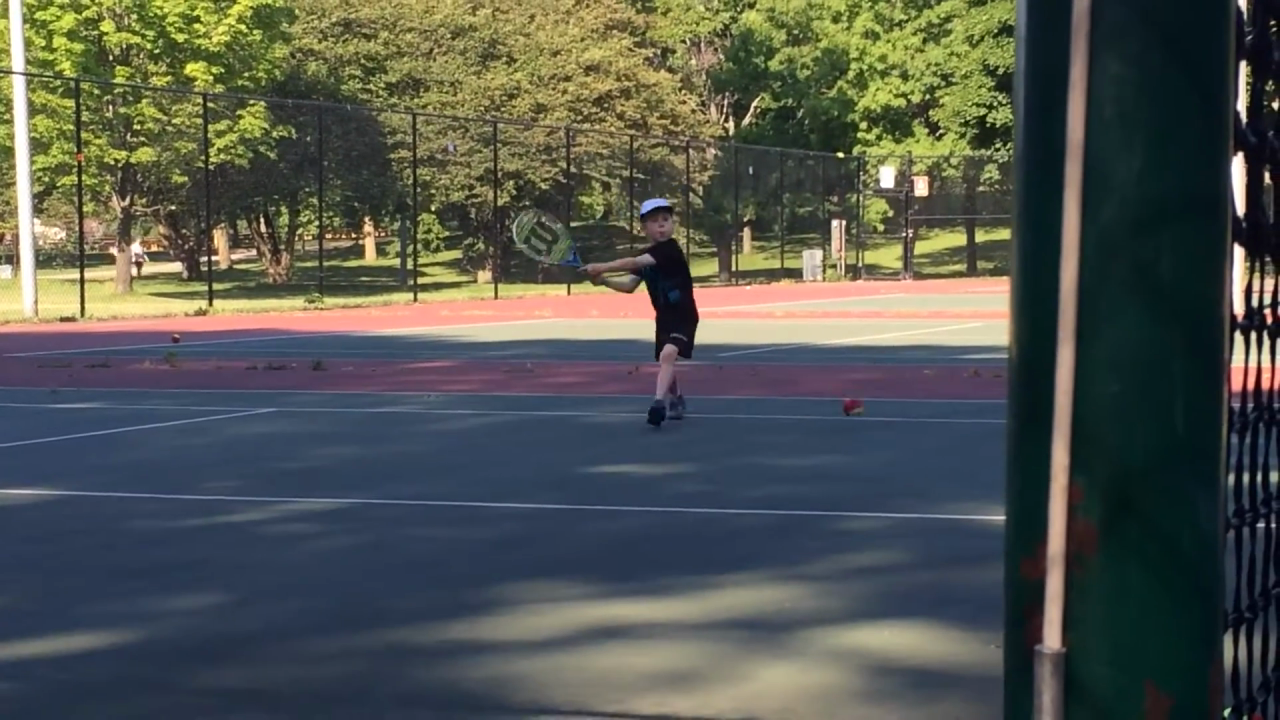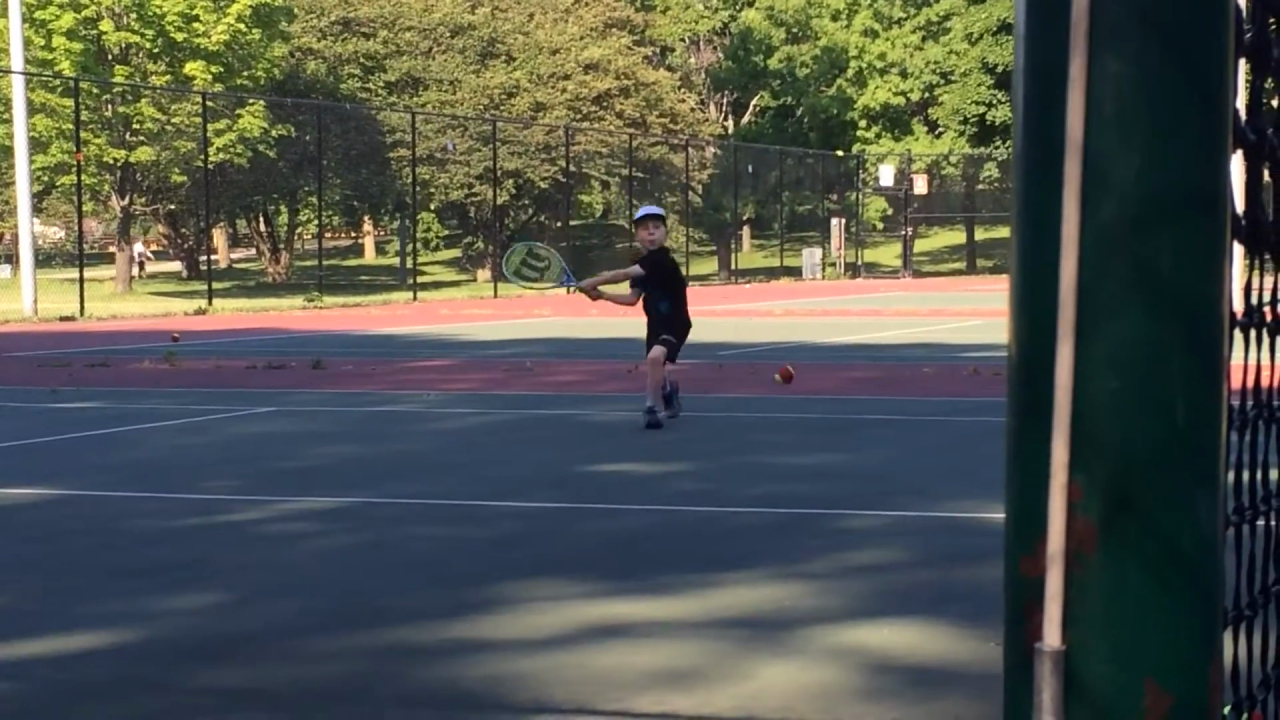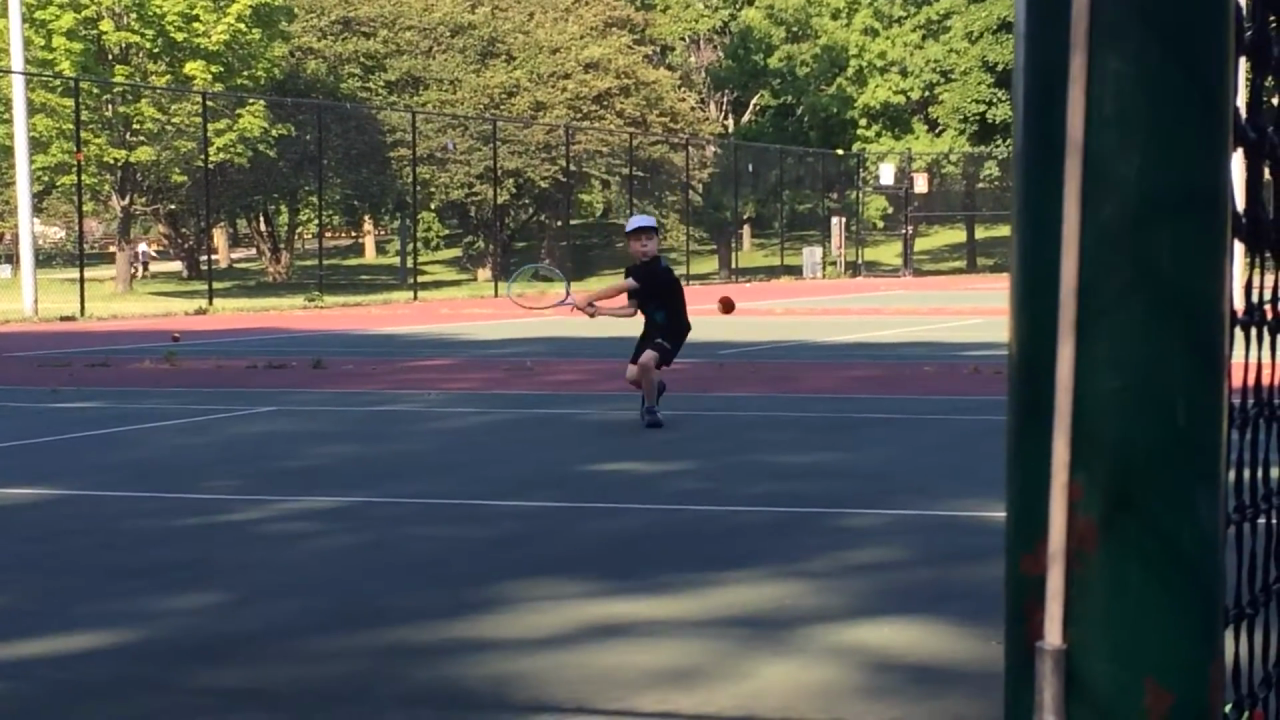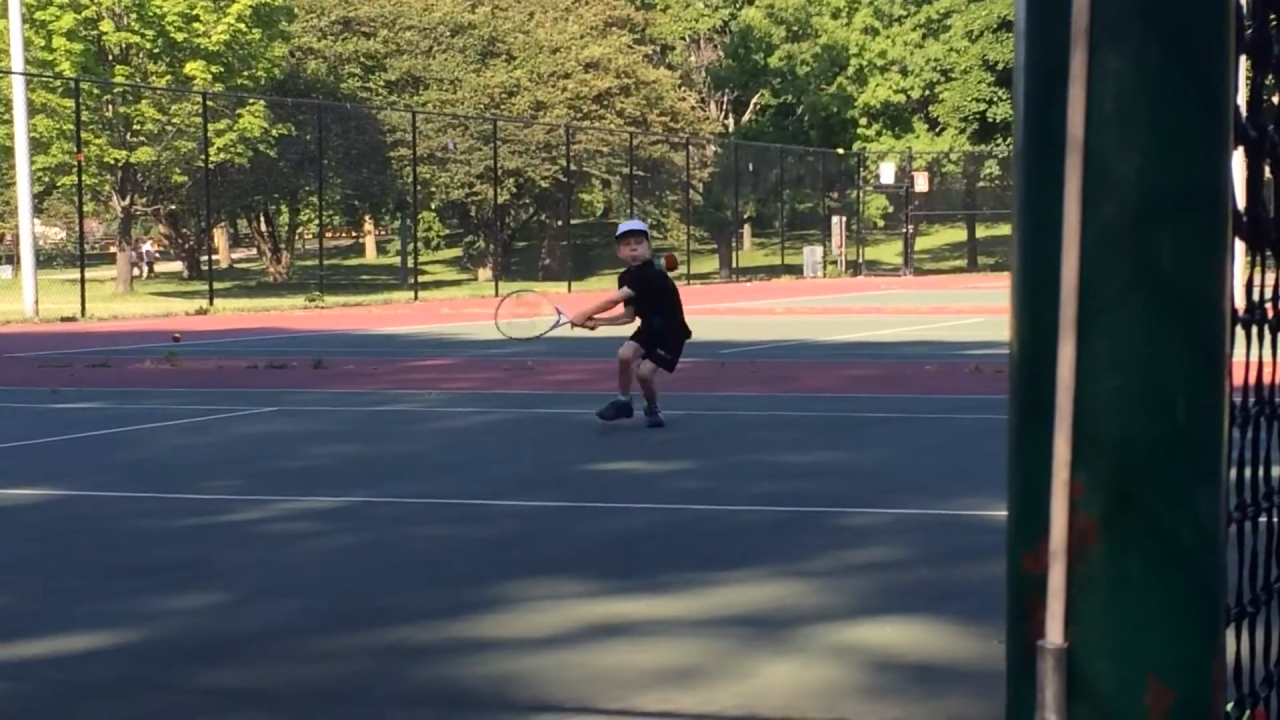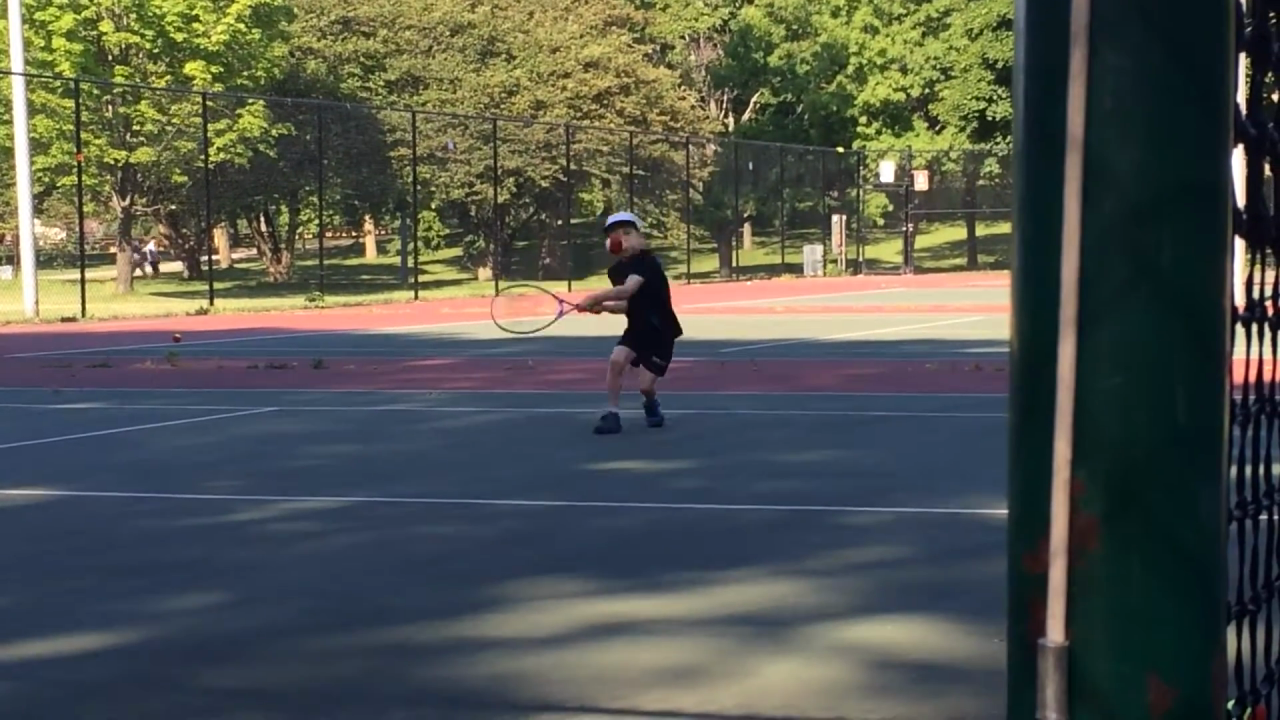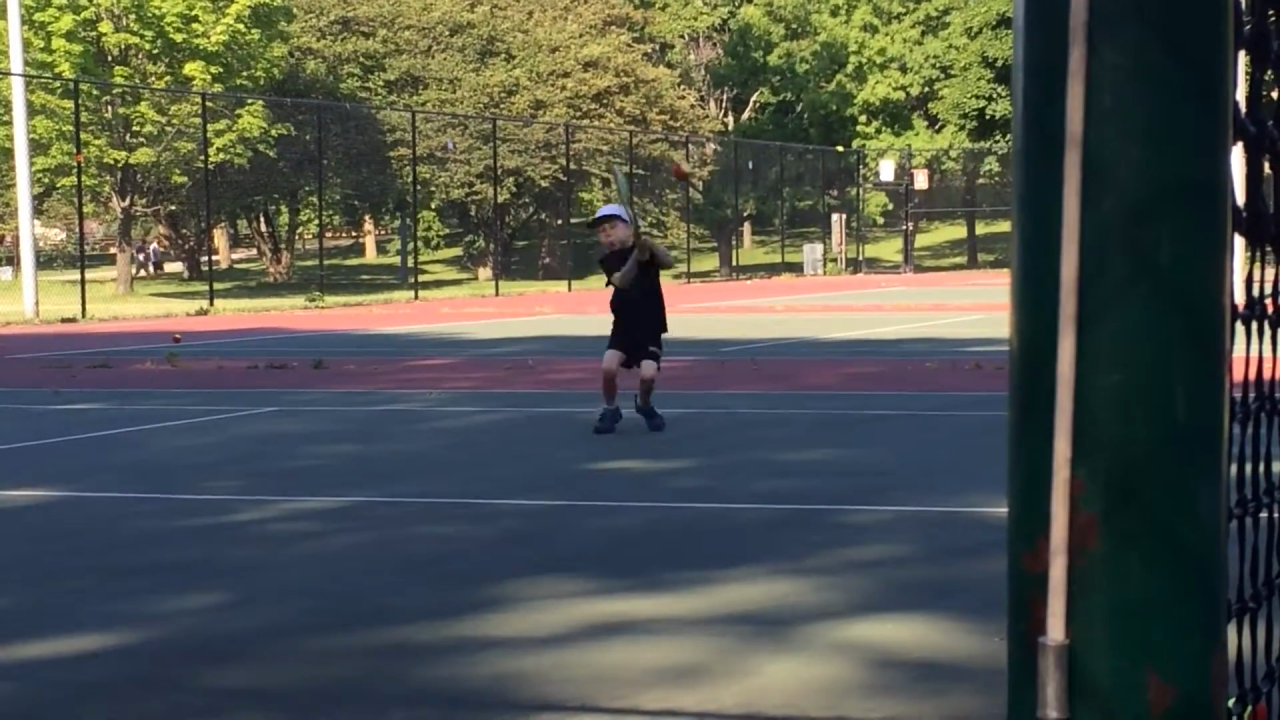
dt=0.1s
person 1, frame 1
left shoulder: (671, 248)
right shoulder: (648, 255)
left elbow: (633, 264)
right elbow: (629, 285)
left wrist: (601, 268)
right wrist: (604, 278)
left hip: (683, 315)
right hip: (664, 317)
left knee: (668, 355)
right knee: (665, 364)
left ankle: (660, 402)
right ankle: (676, 399)
person 1, frame 2
left shoulder: (661, 258)
right shoulder: (642, 264)
left elbow: (624, 275)
right elbow: (632, 299)
left wrist: (593, 283)
right wrist: (601, 294)
left hip: (675, 323)
right hip: (655, 323)
left knee: (654, 358)
right knee: (656, 366)
left ankle: (652, 408)
right ankle: (668, 389)
person 1, frame 3
left shoulder: (656, 269)
right shoulder: (634, 270)
left elbow: (619, 289)
right elbow: (631, 309)
left wrist: (588, 299)
right wrist: (598, 309)
left hip: (672, 328)
right hip: (653, 327)
left knee: (646, 361)
right knee: (632, 377)
left ankle: (651, 408)
right ankle: (655, 385)
person 1, frame 4
left shoulder: (649, 273)
right shoulder: (626, 277)
left elbow: (616, 299)
right elbow: (630, 315)
left wrist: (586, 314)
right wrist: (597, 321)
left hip: (671, 333)
right hip: (649, 330)
left knee: (644, 372)
right knee: (625, 354)
left ankle: (652, 409)
right ankle: (624, 401)
person 1, frame 5
left shoulder: (647, 259)
right shoulder: (616, 271)
left elbow: (629, 290)
right elbow: (626, 305)
left wrist: (594, 299)
right wrist: (601, 306)
left hip: (662, 331)
right hip: (637, 328)
left knee: (646, 384)
right knee: (618, 359)
left ankle: (652, 404)
right ankle: (612, 414)
person 1, frame 6
left shoulder: (646, 251)
right shoulder: (608, 261)
left elbow: (668, 262)
right elbow: (623, 282)
left wrist: (648, 245)
right wrist: (636, 255)
left hip: (650, 327)
right hip: (623, 326)
left knee: (648, 374)
right knee: (608, 367)
left ankle: (644, 404)
right ankle: (610, 409)
